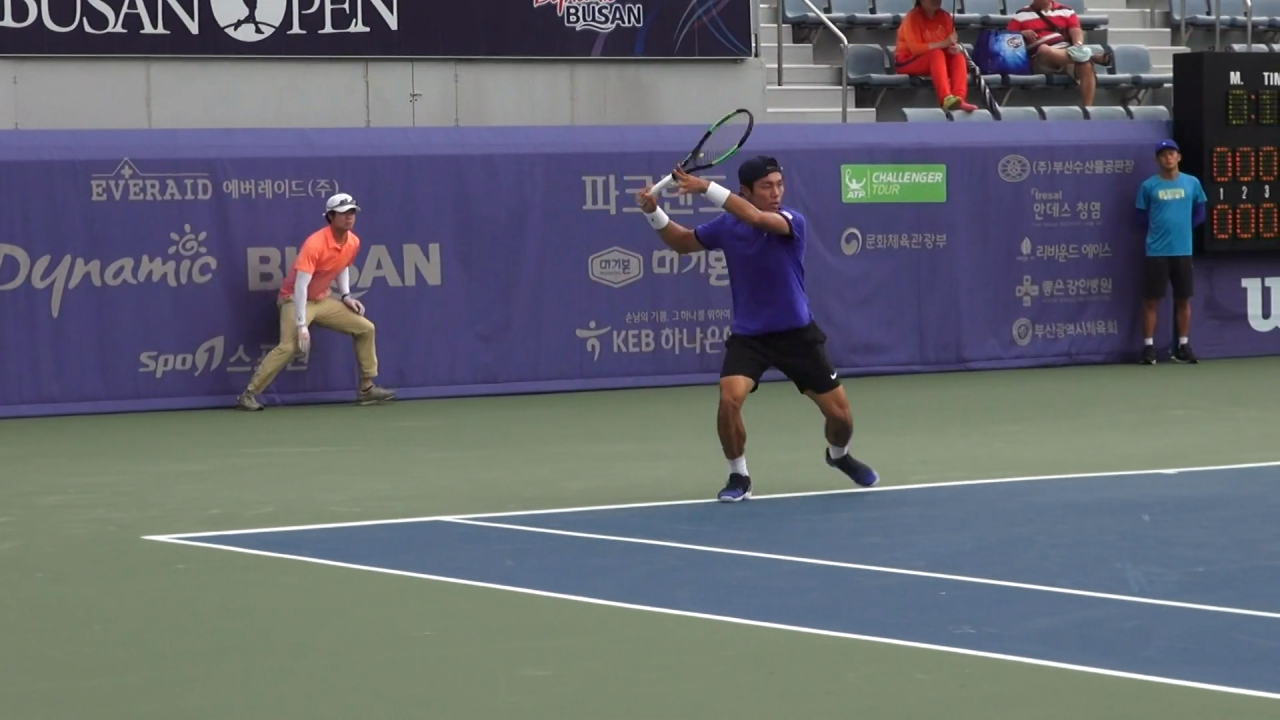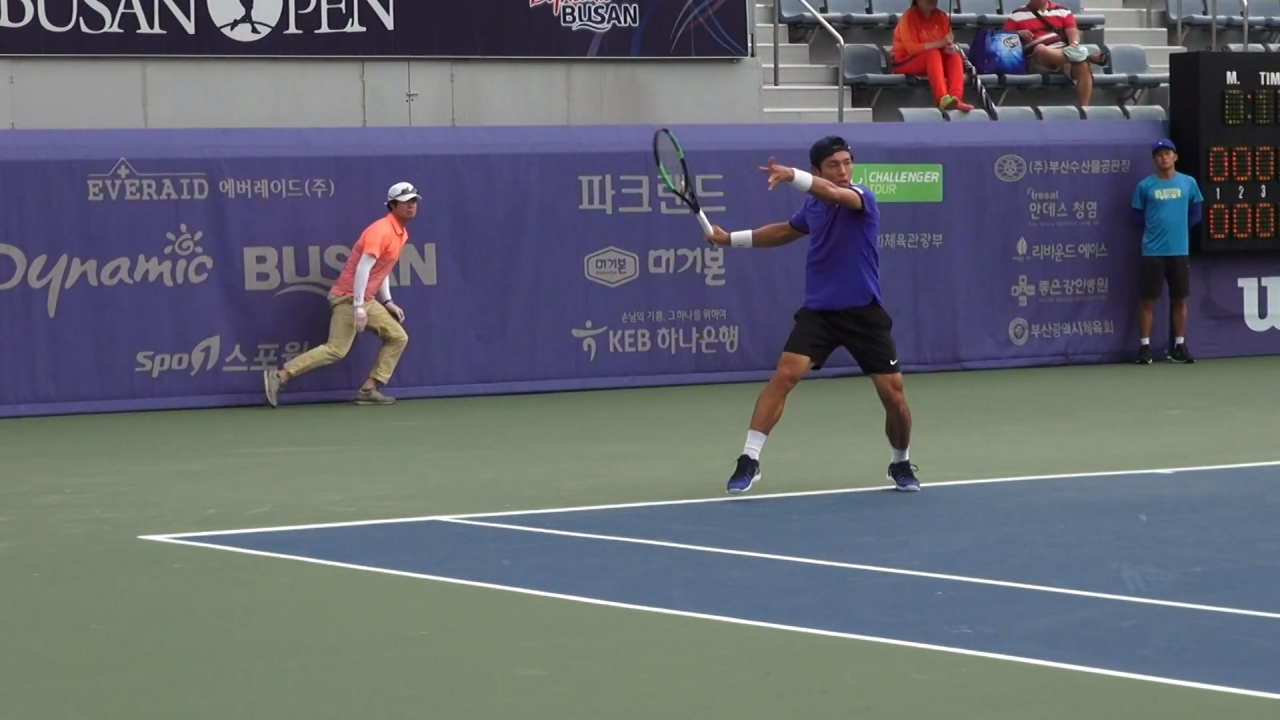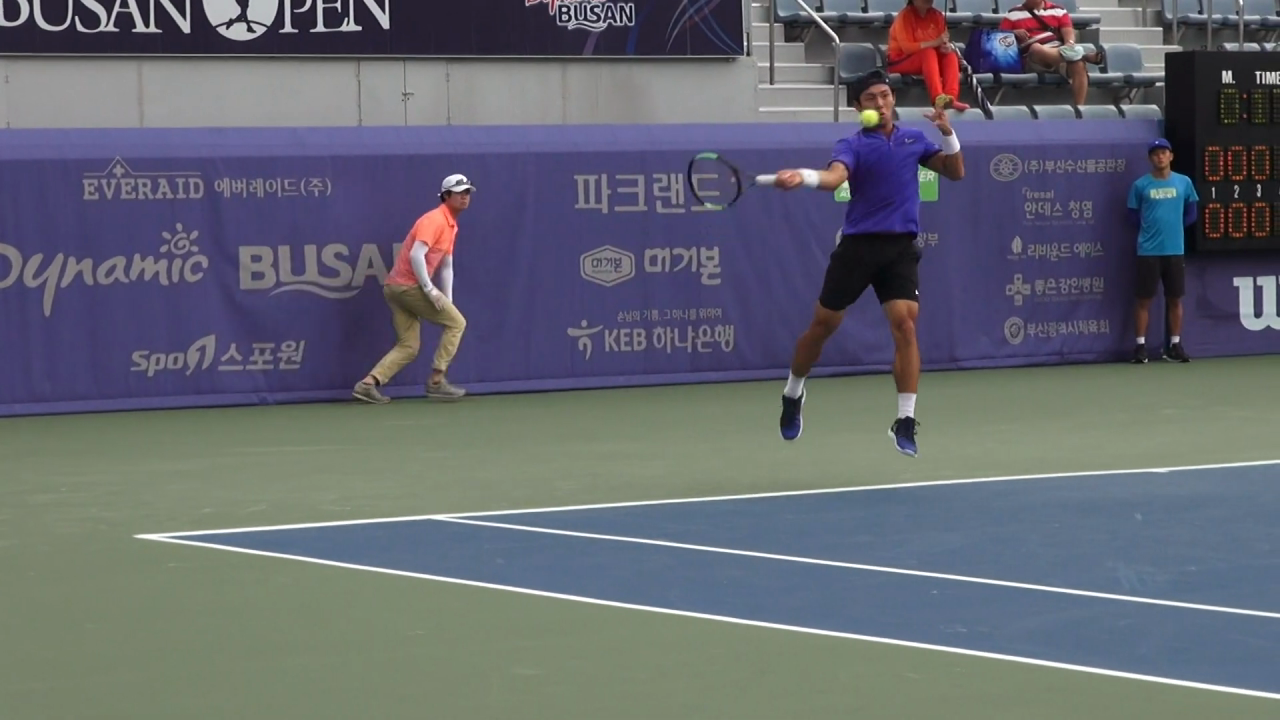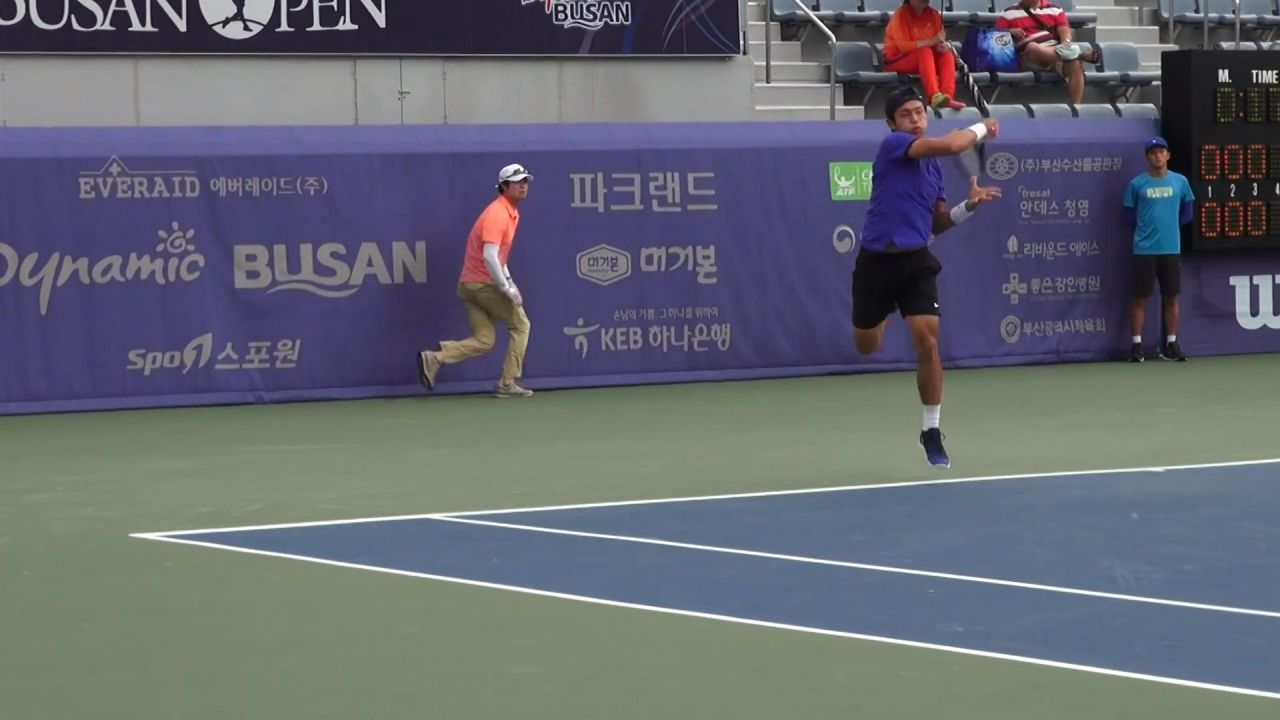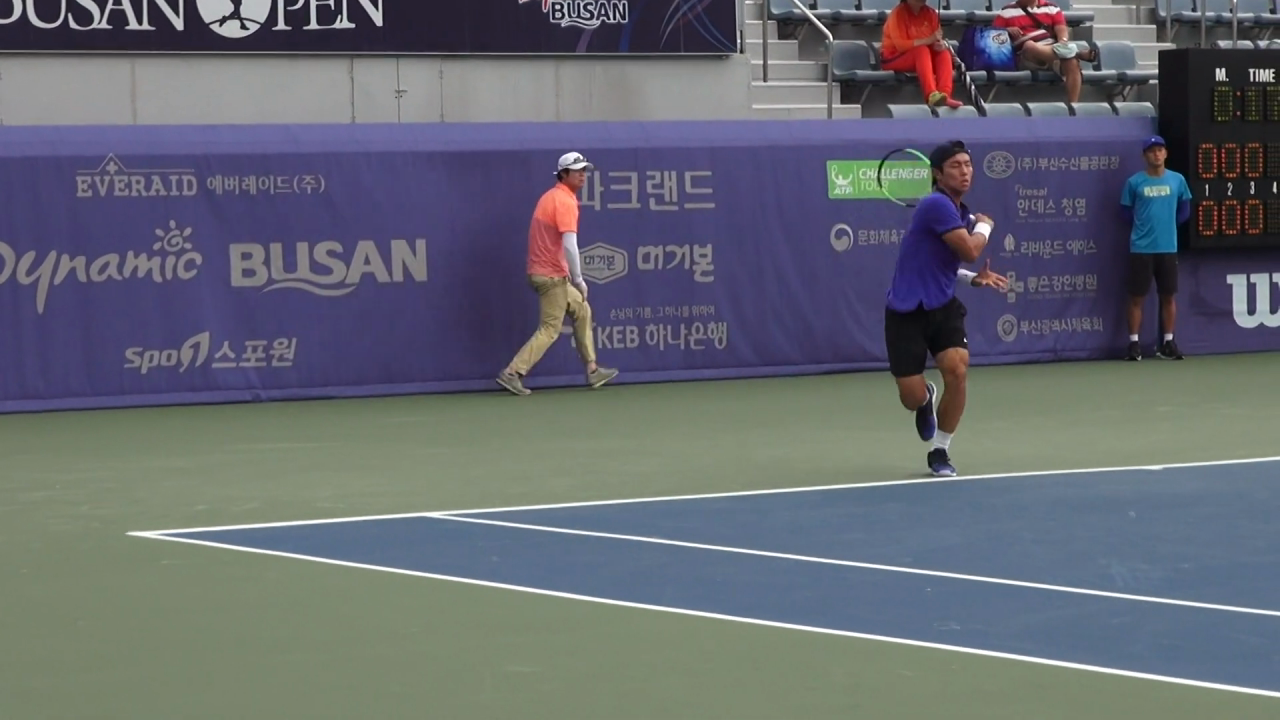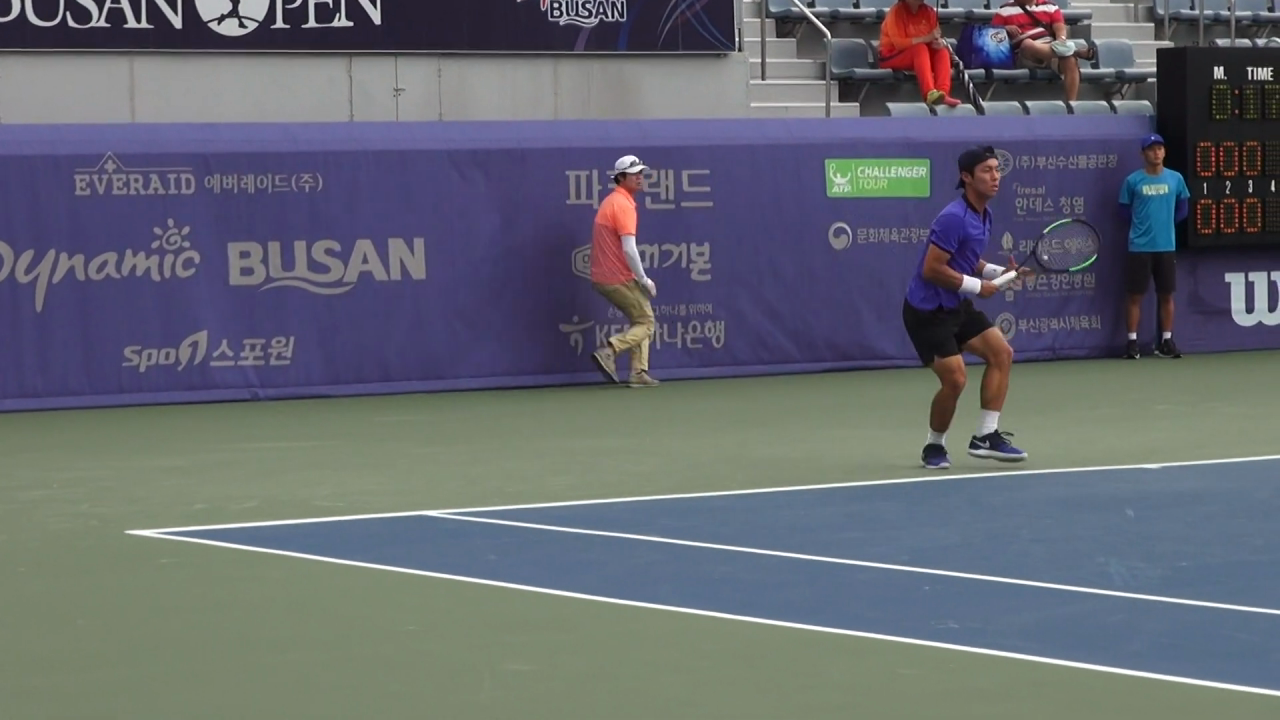
dt=0.2s
person 1, frame 1
left shoulder: (790, 219)
right shoulder: (726, 228)
left elbow: (762, 221)
right elbow: (683, 241)
left wrist: (707, 187)
right wrist: (653, 212)
left hip: (796, 333)
right hip: (748, 337)
left knee: (839, 412)
right knee: (730, 400)
left ankle: (839, 455)
right ankle: (739, 476)
person 1, frame 2
left shoulder: (863, 199)
right shoulder: (812, 208)
left elbow: (838, 194)
right elbow: (783, 232)
left wrist: (792, 175)
right wrist: (729, 238)
left hip: (863, 313)
right hip: (818, 312)
left knee: (893, 395)
right knee: (783, 377)
left ankle: (900, 464)
right ankle: (749, 461)
person 1, frame 3
left shoulder: (913, 139)
right shoulder: (851, 145)
left elbow: (955, 173)
right elbow: (833, 177)
left wrist: (948, 133)
right wrist: (802, 177)
left hip: (900, 249)
right hip: (858, 246)
left knee: (904, 326)
right knee: (822, 326)
left ankle: (905, 421)
right ankle: (793, 396)
person 1, frame 4
left shoulder: (933, 167)
right shoulder: (892, 145)
left elbow: (938, 225)
right elbow: (947, 145)
left wrist: (969, 204)
right wrist: (981, 129)
left hip: (917, 262)
right hip: (878, 261)
left knee: (927, 342)
right knee: (867, 345)
left ankle: (931, 431)
right ankle: (871, 325)
person 1, frame 5
left shoulder: (962, 215)
right shoulder: (936, 205)
right elbow: (970, 251)
left wrist: (977, 277)
right wrist: (985, 226)
left hip: (943, 308)
right hip: (907, 311)
left knee: (957, 371)
right knee: (911, 398)
left ankle: (939, 452)
right ankle: (925, 397)
person 1, frame 6
left shoulder: (983, 215)
right shoulder: (953, 218)
right elbow: (930, 270)
left wrist: (998, 273)
right wrist: (977, 287)
left hip: (956, 306)
right hip: (927, 310)
left knee: (1002, 353)
right knee: (956, 378)
left ankle: (986, 436)
right ankle: (933, 447)
person 2, frame 1
left shoulder: (353, 242)
right shoulder: (315, 243)
right elbow: (300, 286)
left wrist: (346, 296)
right wrist: (301, 326)
left hip: (322, 300)
right hip: (294, 298)
left knee: (365, 329)
right knee: (288, 346)
left ankle: (367, 387)
right ankle: (249, 393)
person 2, frame 2
left shoulder: (403, 234)
right shoulder: (381, 230)
right elbow: (363, 267)
left wrist: (387, 302)
right wrist: (358, 306)
left hip: (368, 300)
right hip: (348, 296)
left knee: (398, 337)
right knee: (336, 350)
left ankle: (368, 389)
right ankle: (279, 376)
person 2, frame 3
left shoulder: (452, 227)
right shoulder: (434, 219)
left elbow: (446, 266)
right elbow: (416, 255)
left wrist: (448, 301)
right wrist: (430, 290)
left hip: (401, 288)
right hip: (408, 286)
left knee: (409, 347)
right knee: (456, 323)
left ankle: (368, 385)
right ankle: (436, 380)
person 2, frame 4
left shoulder: (511, 213)
right shoulder: (497, 213)
right elbow: (489, 256)
left wrist: (509, 281)
right wrist: (507, 289)
left hip: (470, 283)
right hip: (483, 283)
left knee: (483, 341)
right knee: (521, 326)
left ankle: (434, 359)
right ankle: (507, 384)
person 2, frame 5
left shoulder: (552, 196)
right shoulder: (565, 201)
right elbow: (569, 245)
right wrist: (578, 280)
left hip: (540, 272)
right hip: (551, 275)
left knee: (583, 311)
right knee: (549, 330)
left ankle: (592, 371)
right ankle: (511, 374)
person 2, frame 6
left shoulder: (611, 201)
right shoulder: (623, 205)
right elbow: (629, 249)
right wrist: (644, 280)
left hip: (601, 277)
right hip: (617, 279)
left knee: (641, 319)
right knee: (646, 323)
left ankle: (639, 373)
right ankle: (607, 351)
person 3, frame 1
left shoulder: (1192, 183)
right shoulder: (1148, 185)
left elbow: (1200, 213)
right elbow: (1142, 215)
left wrist: (1182, 227)
right wrist: (1159, 229)
left hip: (1183, 251)
right hip: (1156, 252)
left knee: (1183, 300)
right knee: (1152, 300)
left ankle: (1183, 346)
right ankle: (1148, 346)
person 3, frame 2
left shoulder: (1189, 183)
right shoulder: (1145, 185)
left elbow: (1196, 213)
right elbow: (1138, 215)
left wrist: (1178, 227)
right wrist: (1155, 229)
left hip: (1179, 250)
right hip: (1152, 251)
left knee: (1180, 300)
right knee: (1148, 300)
left ankle: (1179, 345)
right ankle: (1145, 346)
person 3, frame 3
left shoulder: (1184, 182)
right shoulder: (1140, 185)
left elbow: (1191, 213)
right elbow: (1133, 215)
left wrist: (1173, 227)
right wrist: (1151, 228)
left hip: (1175, 250)
right hip: (1148, 251)
left knee: (1175, 299)
right knee: (1144, 299)
left ankle: (1175, 345)
right ankle: (1140, 345)
person 3, frame 4
left shoulder: (1180, 181)
right shoulder: (1137, 183)
left elbow: (1187, 212)
right elbow: (1130, 213)
left wrist: (1169, 226)
right wrist: (1147, 227)
left hip: (1171, 249)
right hip: (1144, 250)
left knee: (1171, 298)
right knee: (1140, 298)
left ankle: (1171, 343)
right ankle: (1137, 344)
person 3, frame 5
left shoulder: (1178, 180)
right shoulder: (1134, 182)
left elbow: (1184, 211)
right elbow: (1127, 211)
left wrist: (1167, 224)
right wrist: (1144, 226)
left hip: (1168, 248)
right hip: (1141, 248)
left knee: (1168, 296)
right knee: (1137, 297)
left ankle: (1168, 342)
right ankle: (1134, 343)
person 3, frame 6
left shoulder: (1176, 179)
right shoulder: (1132, 180)
left elbow: (1182, 209)
right elbow: (1125, 210)
left wrist: (1165, 223)
right wrist: (1141, 224)
left hip: (1166, 246)
right hip: (1139, 247)
left knee: (1166, 295)
right knee: (1135, 296)
left ankle: (1166, 341)
right ankle: (1132, 341)
